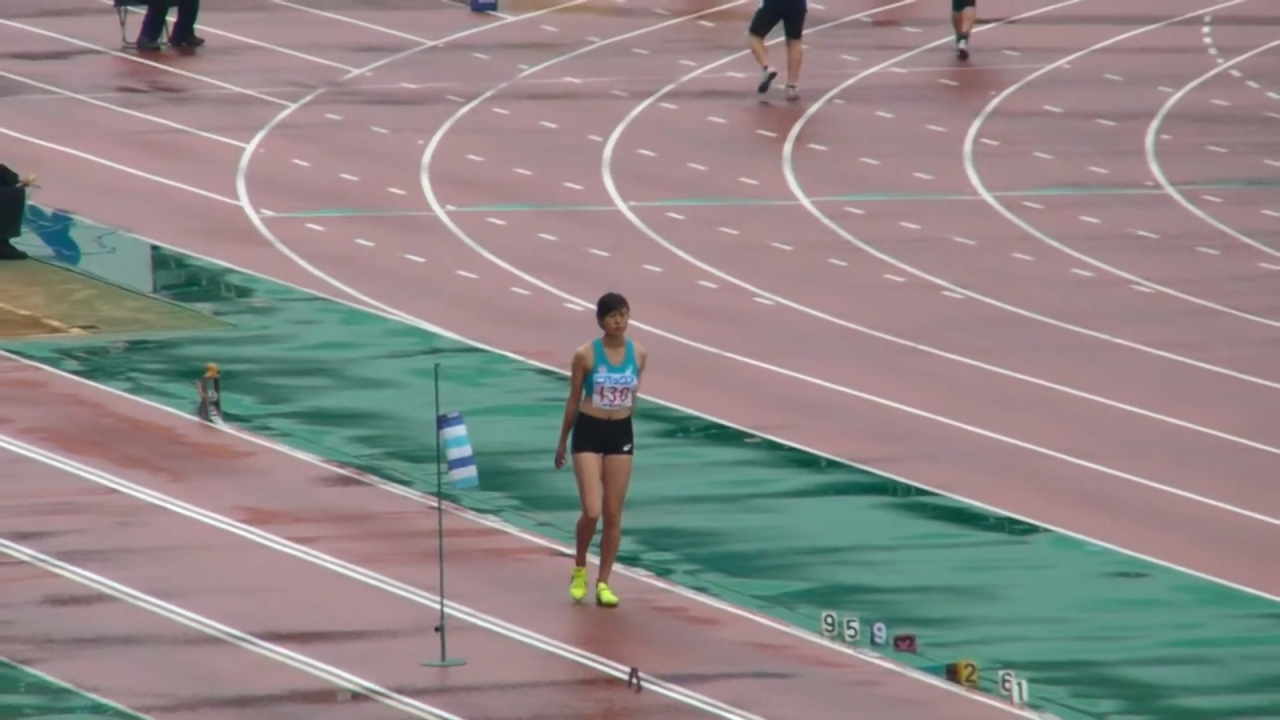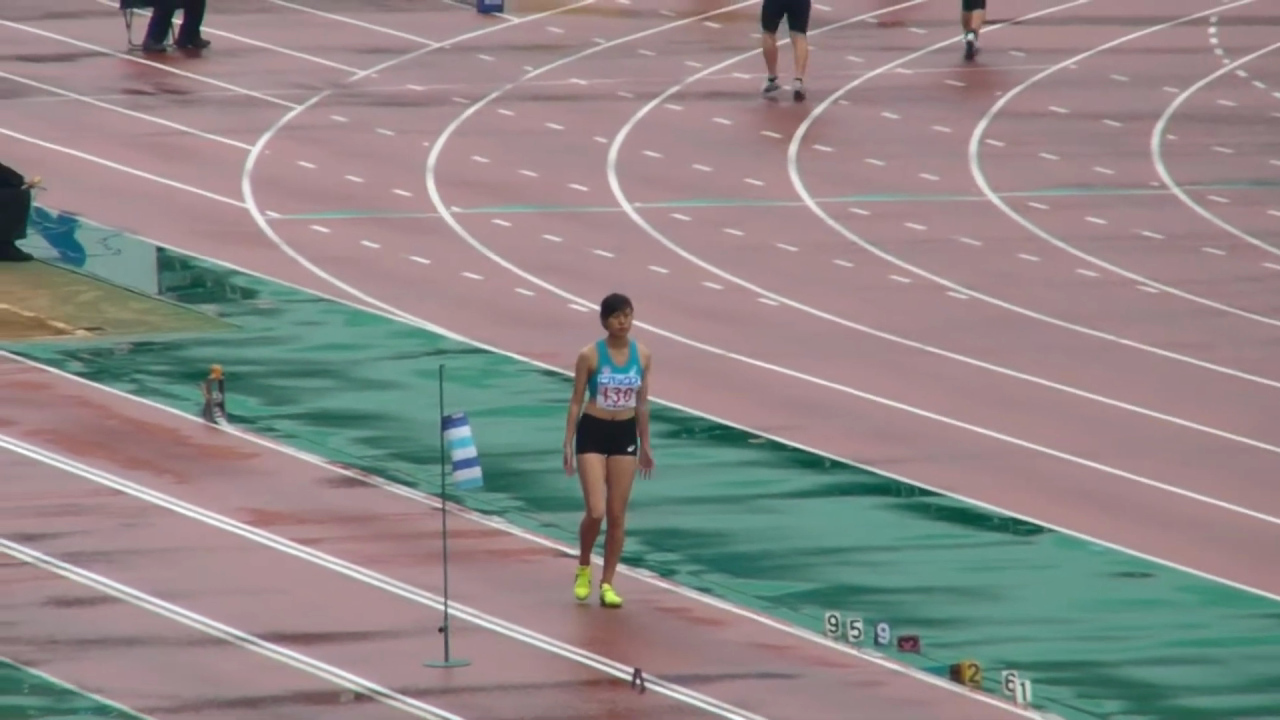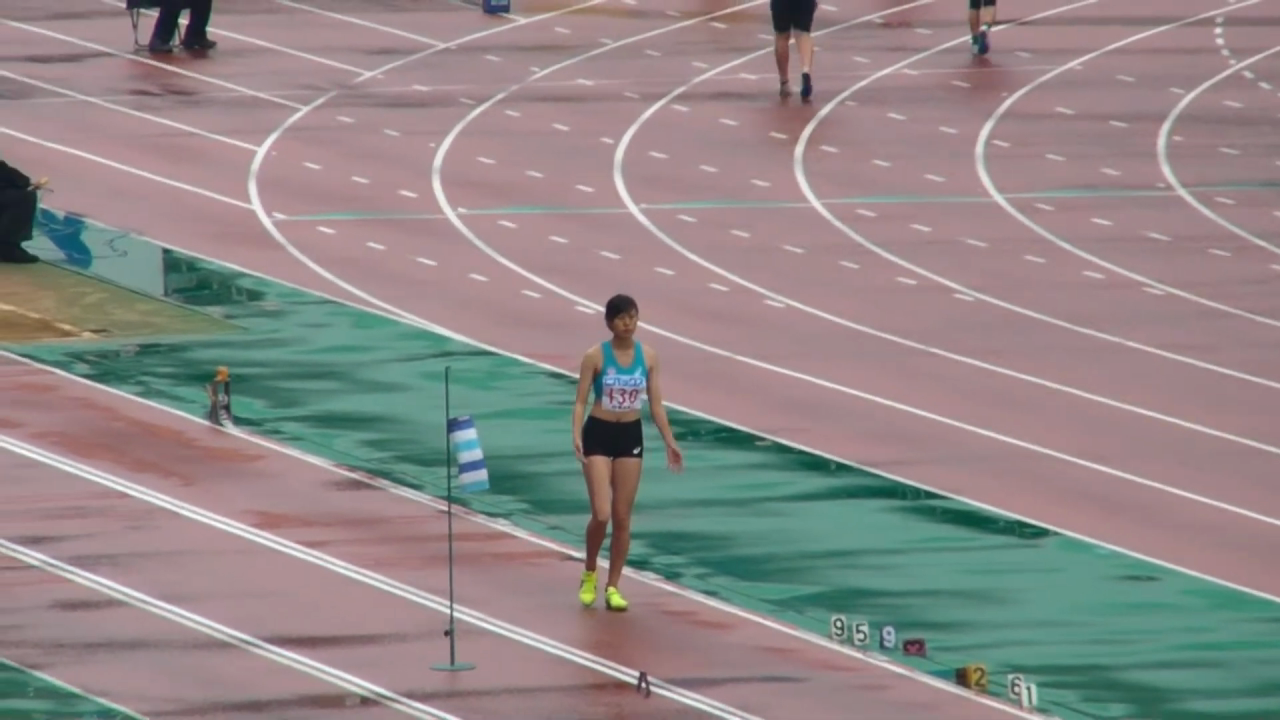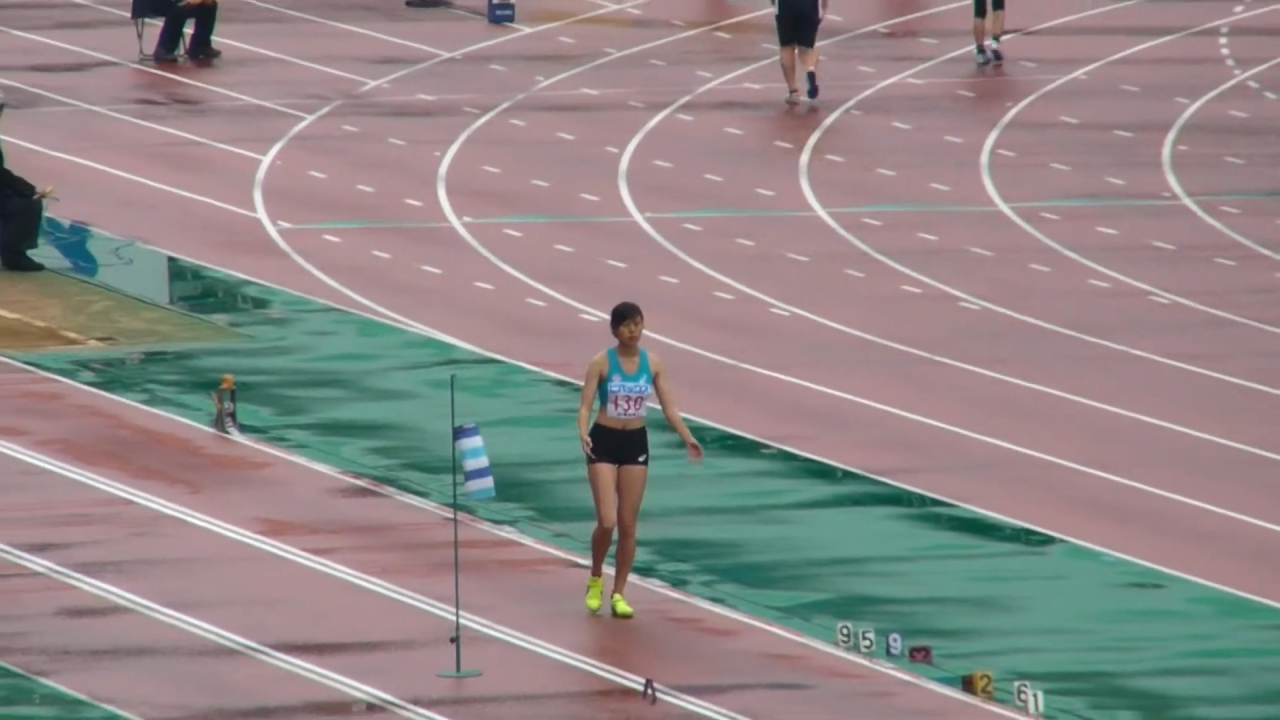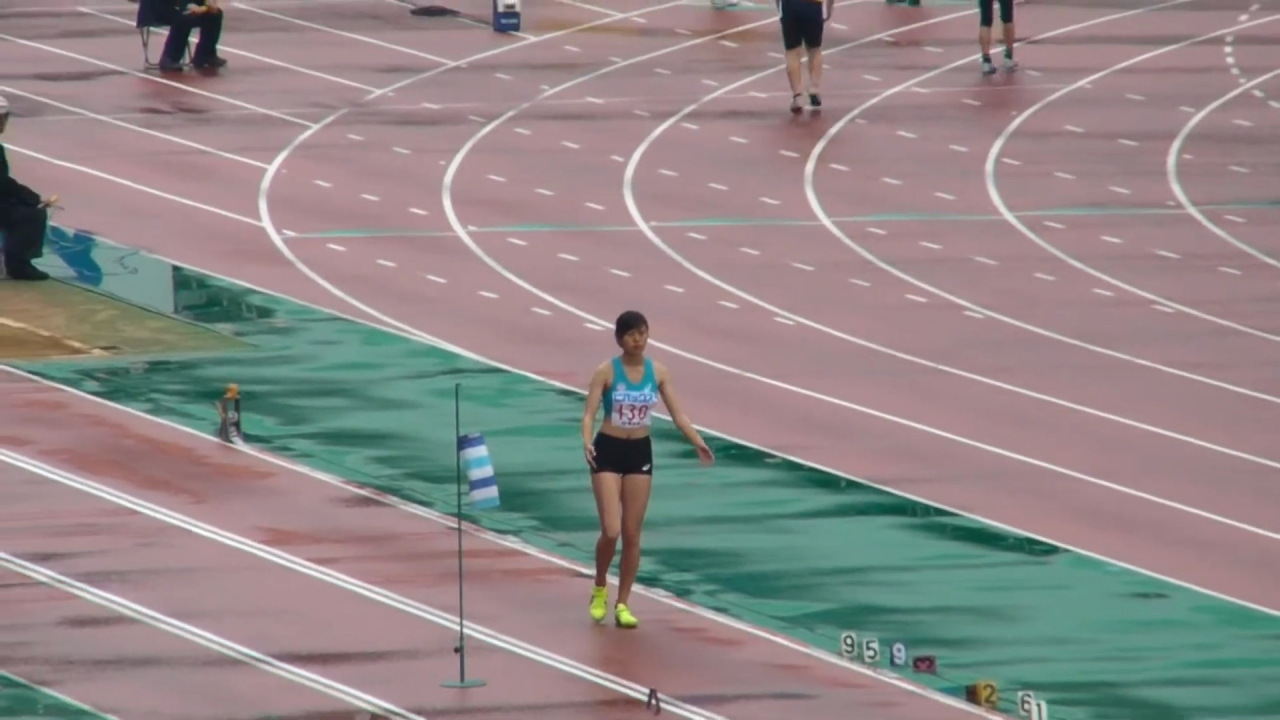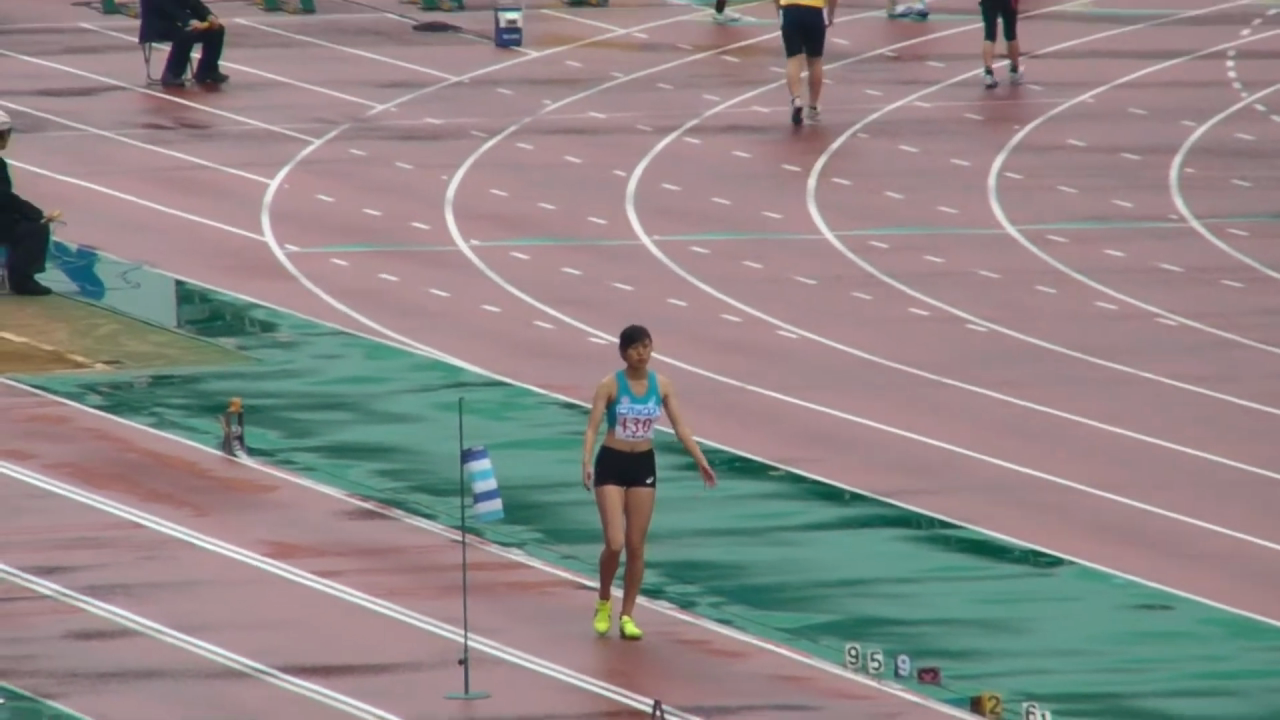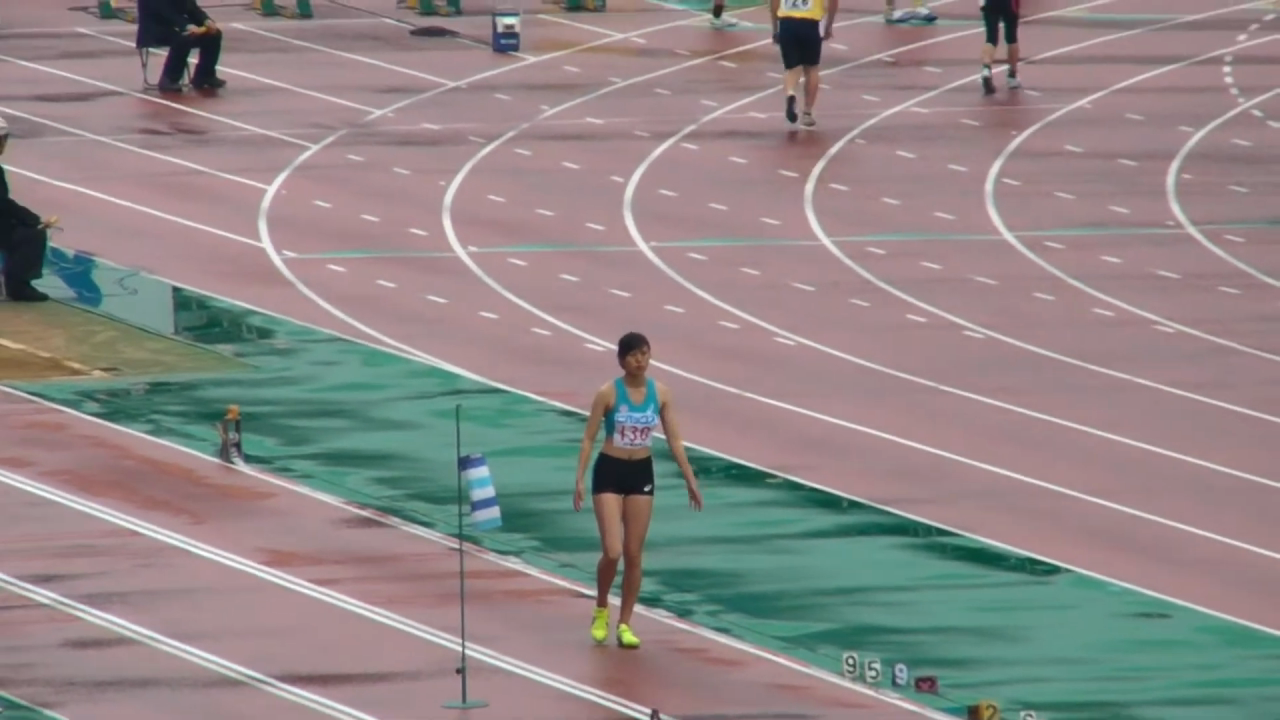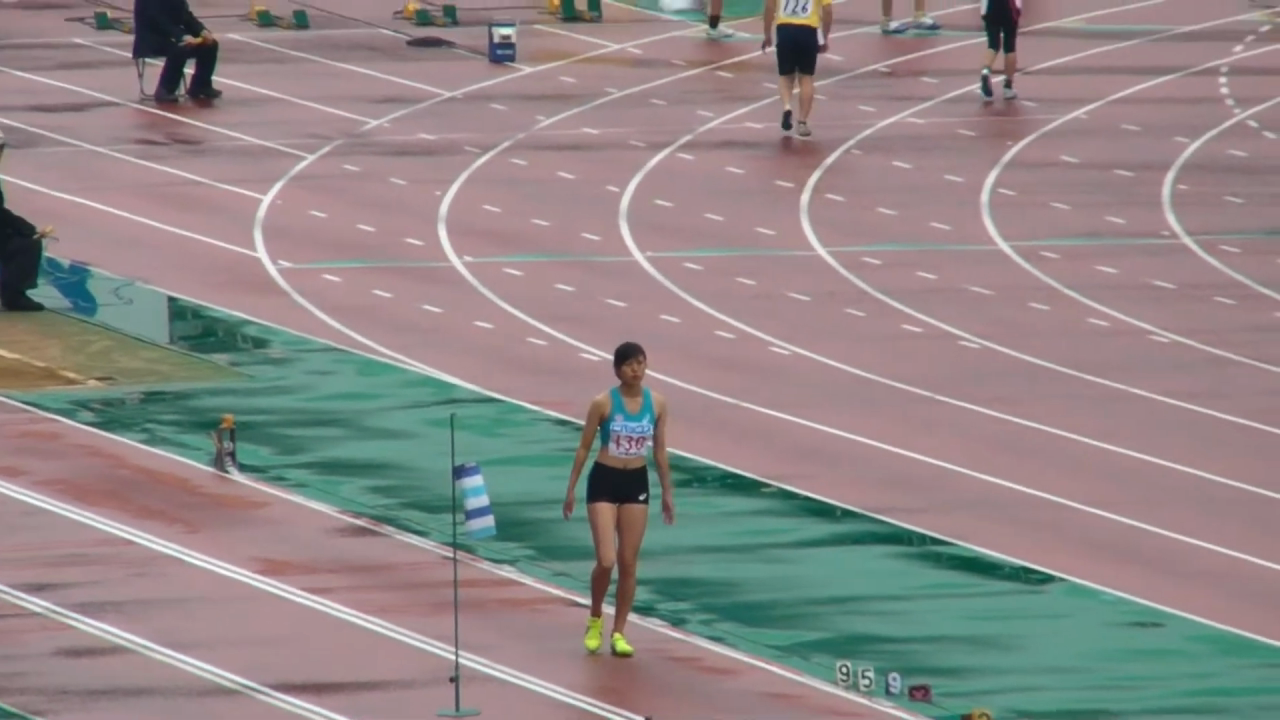
dt=0.1s
person 1, frame 1
left shoulder: (639, 353)
right shoulder: (585, 354)
right elbow: (574, 400)
right wrist: (562, 442)
left hip: (621, 432)
right hip: (588, 431)
left knee: (613, 514)
right knee: (592, 511)
left ankle: (603, 582)
right ankle: (579, 569)
person 1, frame 2
left shoulder: (642, 355)
right shoulder: (589, 354)
left elbow: (642, 403)
right elbow: (576, 400)
left wrist: (646, 447)
right wrist: (569, 444)
left hip: (625, 433)
right hip: (593, 433)
left knee: (618, 515)
right knee: (595, 512)
left ankle: (607, 583)
right ankle: (583, 569)
person 1, frame 3
left shoulder: (647, 356)
right shoulder: (594, 356)
left elbow: (655, 403)
right elbow: (580, 401)
left wrist: (670, 442)
right wrist: (576, 436)
left hip: (631, 435)
right hip: (599, 434)
left knee: (623, 517)
right knee: (601, 514)
left ankle: (613, 586)
right ankle: (589, 574)
person 1, frame 4
left shoulder: (653, 363)
right shoulder: (600, 362)
left elbow: (668, 406)
right elbow: (585, 405)
left wrist: (688, 438)
right wrist: (583, 434)
left hip: (636, 442)
right hip: (604, 441)
left knee: (628, 524)
right knee: (607, 521)
left ankle: (618, 593)
right ankle: (595, 580)
person 1, frame 5
left shoulder: (658, 372)
right shoulder: (605, 371)
left elbow: (677, 413)
right elbow: (589, 414)
left wrist: (698, 442)
right wrist: (587, 442)
left hip: (640, 451)
right hip: (609, 450)
left knee: (632, 534)
right knee: (611, 531)
left ankle: (622, 603)
right ankle: (599, 590)
person 1, frame 6
left shoulder: (662, 385)
right shoulder: (609, 385)
left elbow: (680, 428)
right elbow: (592, 428)
left wrist: (701, 462)
right wrist: (587, 463)
left hip: (644, 465)
right hip: (612, 463)
left knee: (636, 546)
right knee: (615, 543)
left ankle: (627, 615)
right ankle: (604, 603)
person 1, frame 7
left shoulder: (661, 393)
right shoulder: (608, 393)
left elbow: (673, 439)
right elbow: (589, 437)
left wrist: (690, 479)
right wrist: (580, 478)
left hip: (642, 472)
right hip: (610, 471)
left knee: (634, 554)
right knee: (612, 552)
left ankle: (624, 623)
right ankle: (600, 612)
person 1, frame 8
left shoulder: (657, 403)
right shoulder: (603, 402)
left elbow: (660, 451)
right elbow: (584, 447)
left wrist: (667, 493)
right wrist: (571, 489)
left hip: (637, 482)
right hip: (604, 480)
left knee: (629, 562)
right knee: (606, 560)
left ankle: (619, 632)
right ankle: (595, 620)
